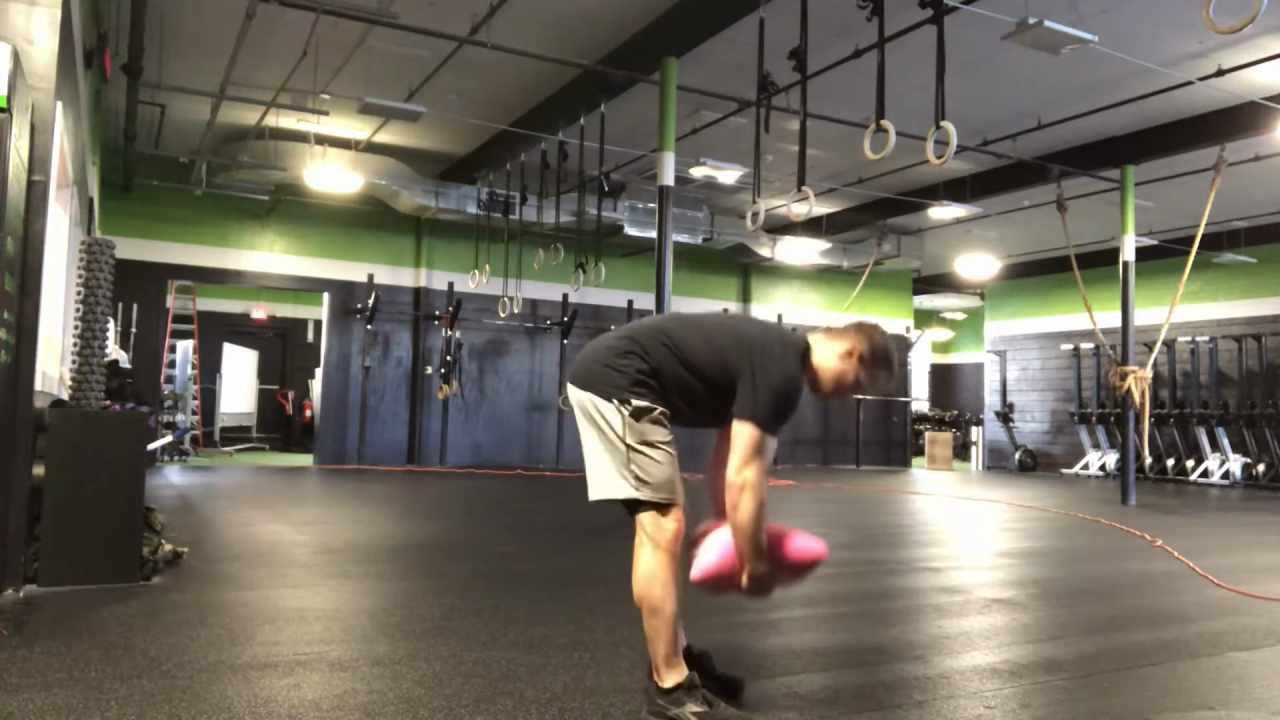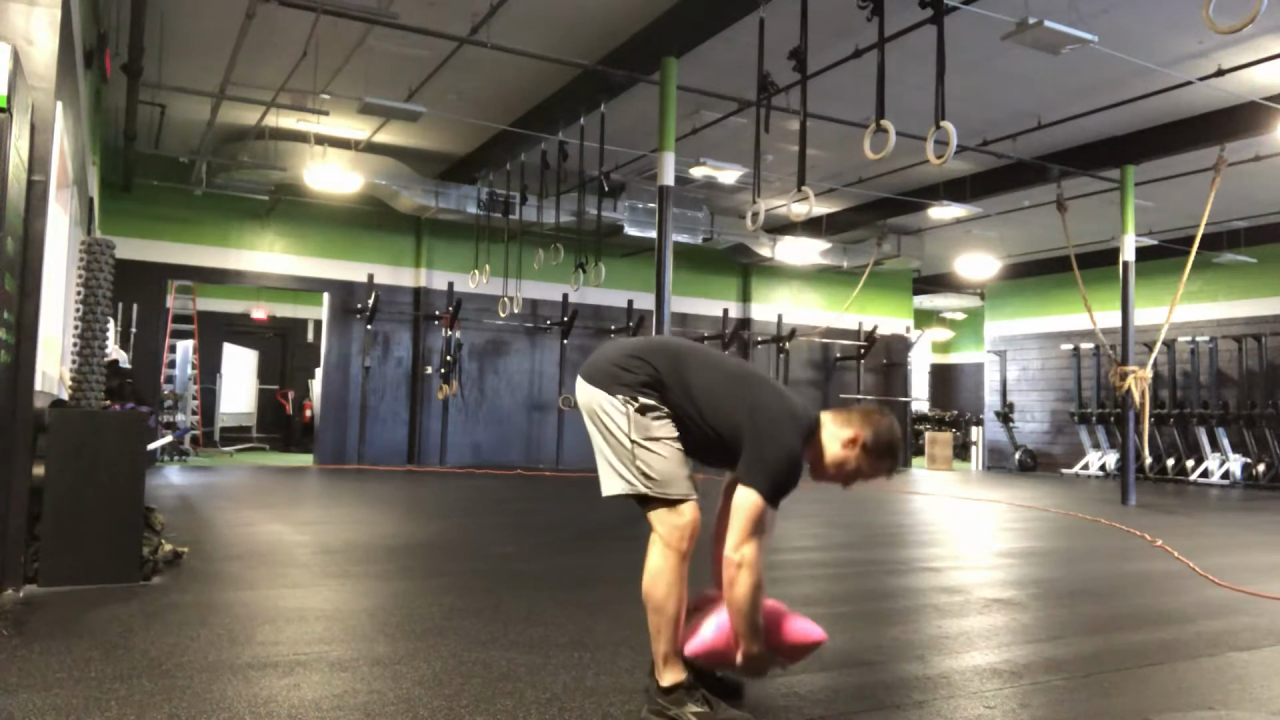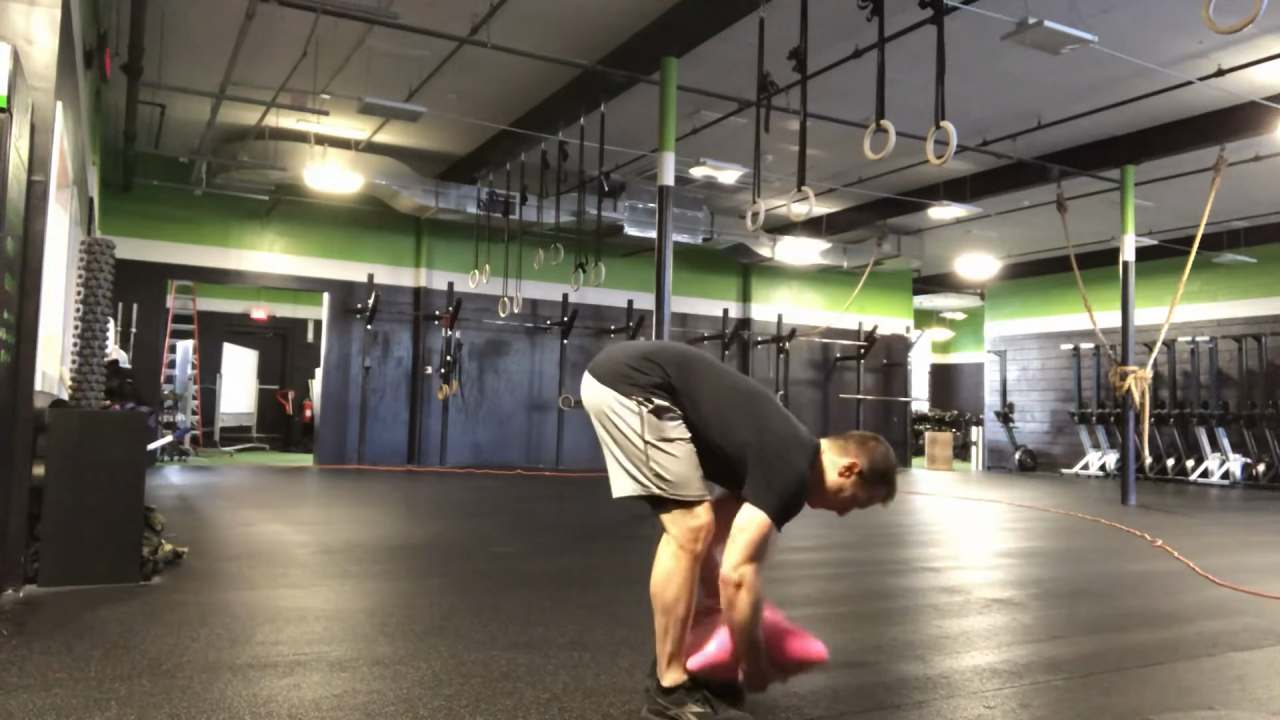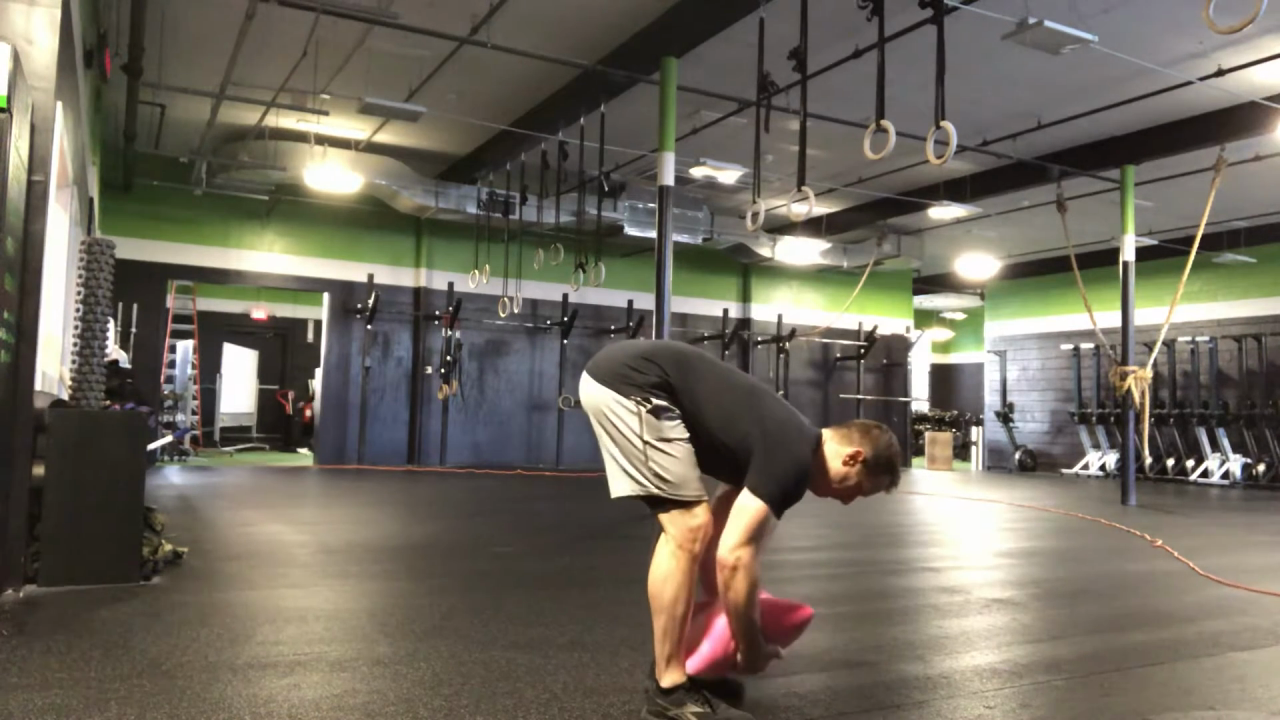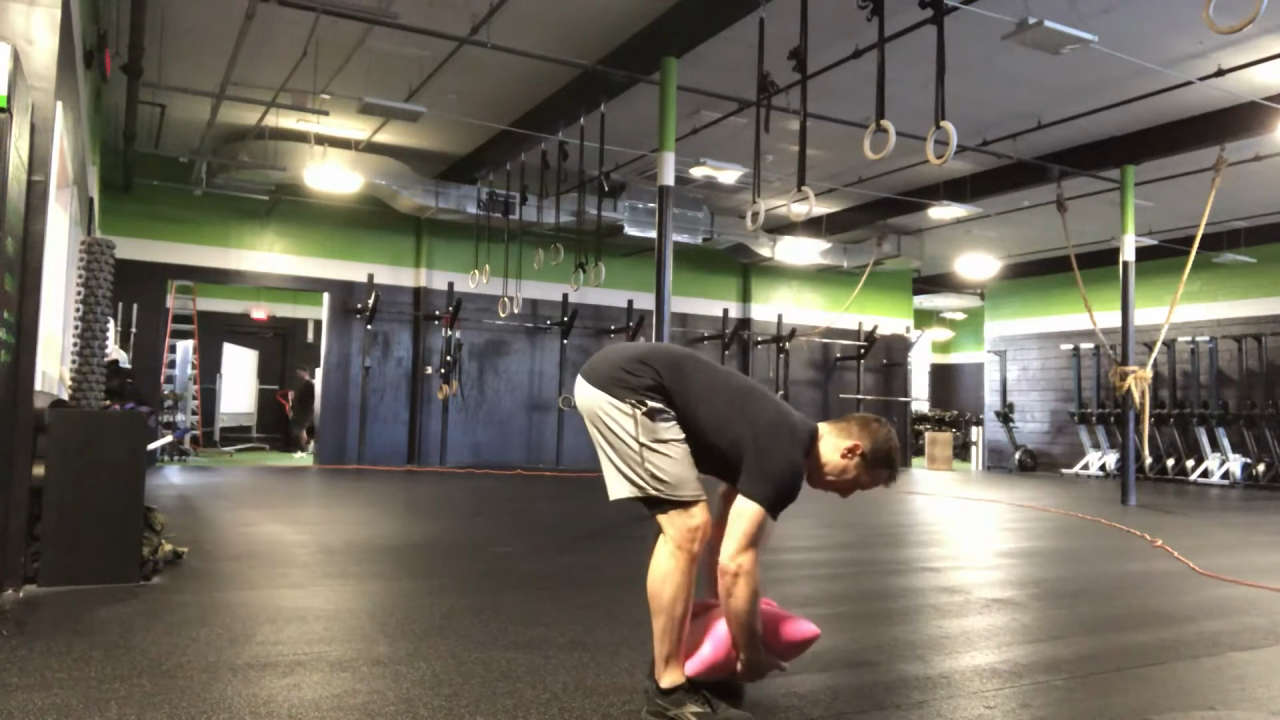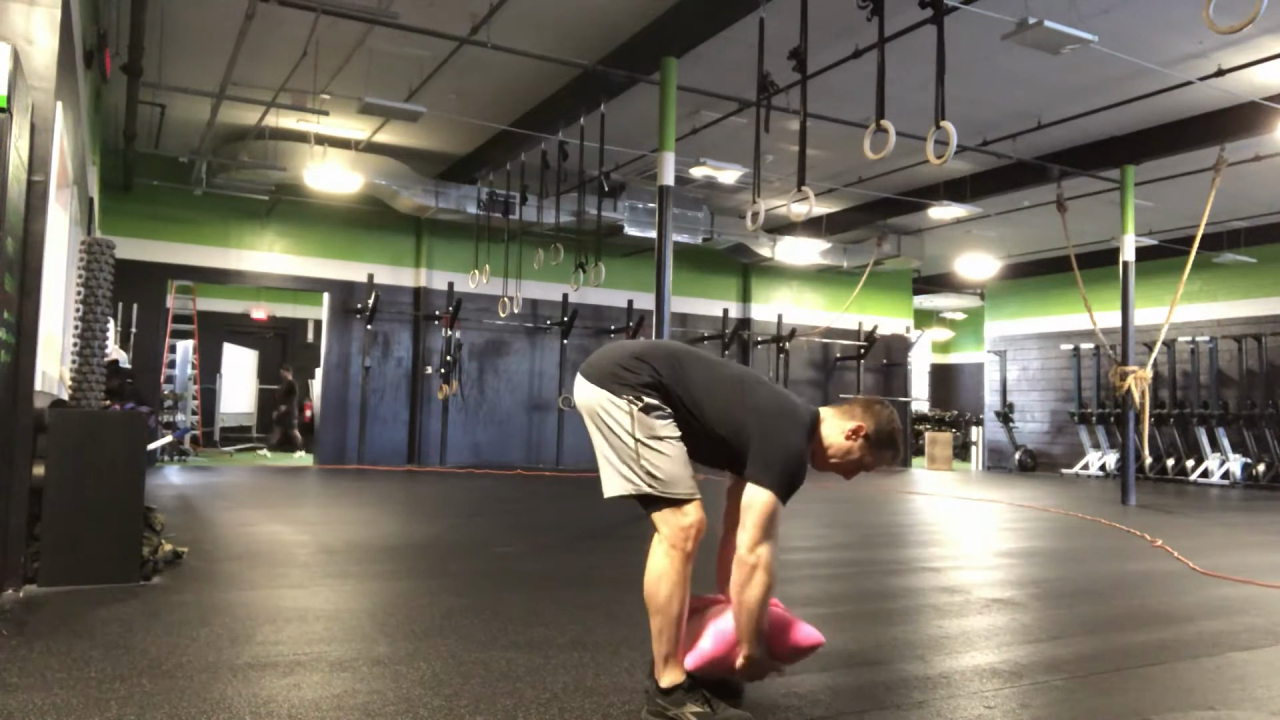
dt=0.3s
person 1, frame 1
left shoulder: (775, 354)
right shoulder: (781, 369)
left elbow: (729, 464)
right elbow: (744, 477)
left wrist: (729, 530)
right wrist: (755, 565)
left hip: (608, 377)
right hip: (615, 381)
left knee: (665, 530)
right knee: (663, 530)
left ankle: (677, 657)
person 1, frame 2
left shoulder: (787, 429)
right shoulder: (784, 446)
left elbow: (730, 526)
right elbow: (740, 552)
left wrist: (728, 603)
right wrist: (752, 645)
left hip: (611, 375)
right hip: (620, 382)
left knee: (676, 527)
right knee: (678, 527)
left ankle: (674, 659)
person 1, frame 3
left shoulder: (782, 451)
right shoulder: (790, 469)
left elbow: (716, 538)
right elbow: (738, 573)
left wrist: (715, 612)
right wrist: (752, 666)
left hip: (617, 374)
right hip: (629, 384)
left knee: (689, 531)
right knee: (690, 531)
left ankle: (674, 660)
person 1, frame 4
left shoulder: (785, 443)
right shoulder: (793, 460)
left elbow: (718, 536)
right elbow: (733, 556)
left wrist: (717, 608)
right wrist: (751, 648)
left hip: (613, 375)
right hip: (628, 383)
left knee: (685, 529)
right knee: (687, 531)
left ankle: (673, 662)
person 1, frame 5
left shoulder: (783, 438)
right shoulder: (785, 458)
left elbow: (724, 540)
right elbow: (735, 562)
left wrist: (722, 617)
right wrist: (752, 655)
left hip: (611, 377)
right hip: (623, 386)
left knee: (683, 529)
right knee: (687, 531)
left ankle: (671, 662)
person 1, frame 6
left shoulder: (783, 423)
right shoulder: (789, 441)
left elbow: (737, 531)
right elbow: (754, 553)
left wrist: (726, 608)
right wrist: (751, 652)
left hip: (609, 378)
right hip: (621, 384)
left knee: (675, 527)
right knee: (682, 528)
left ankle: (674, 659)
